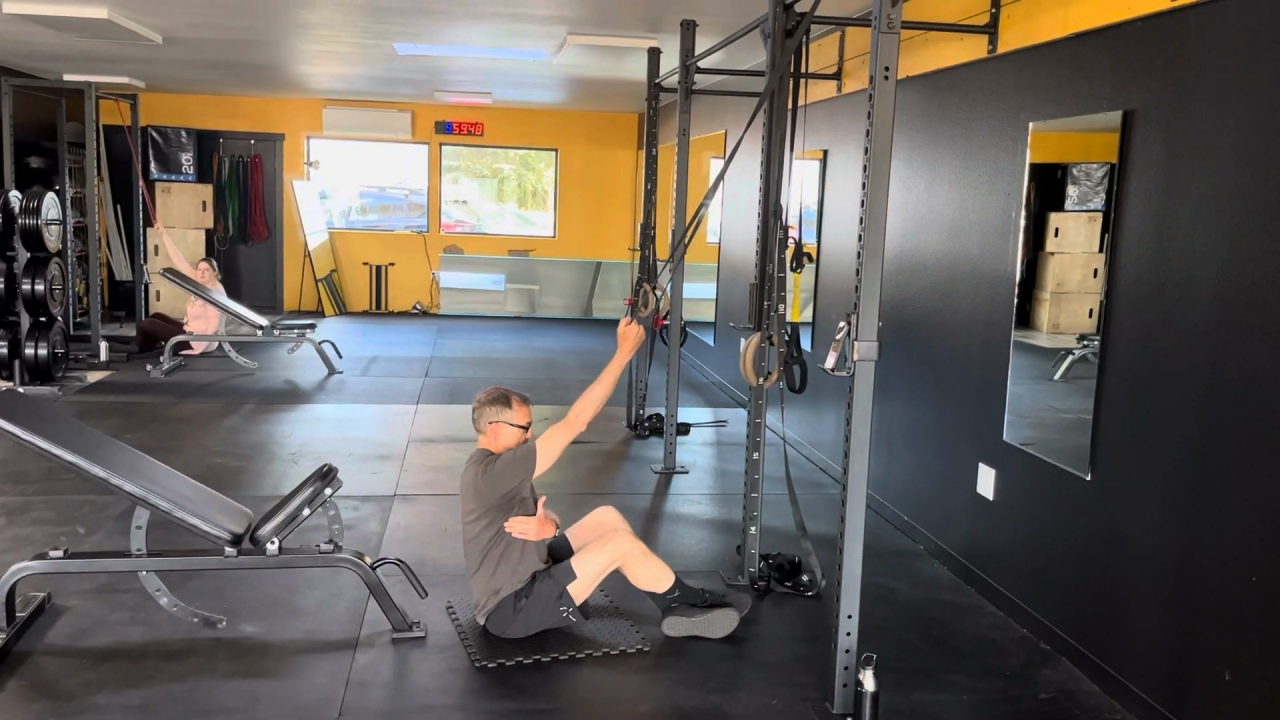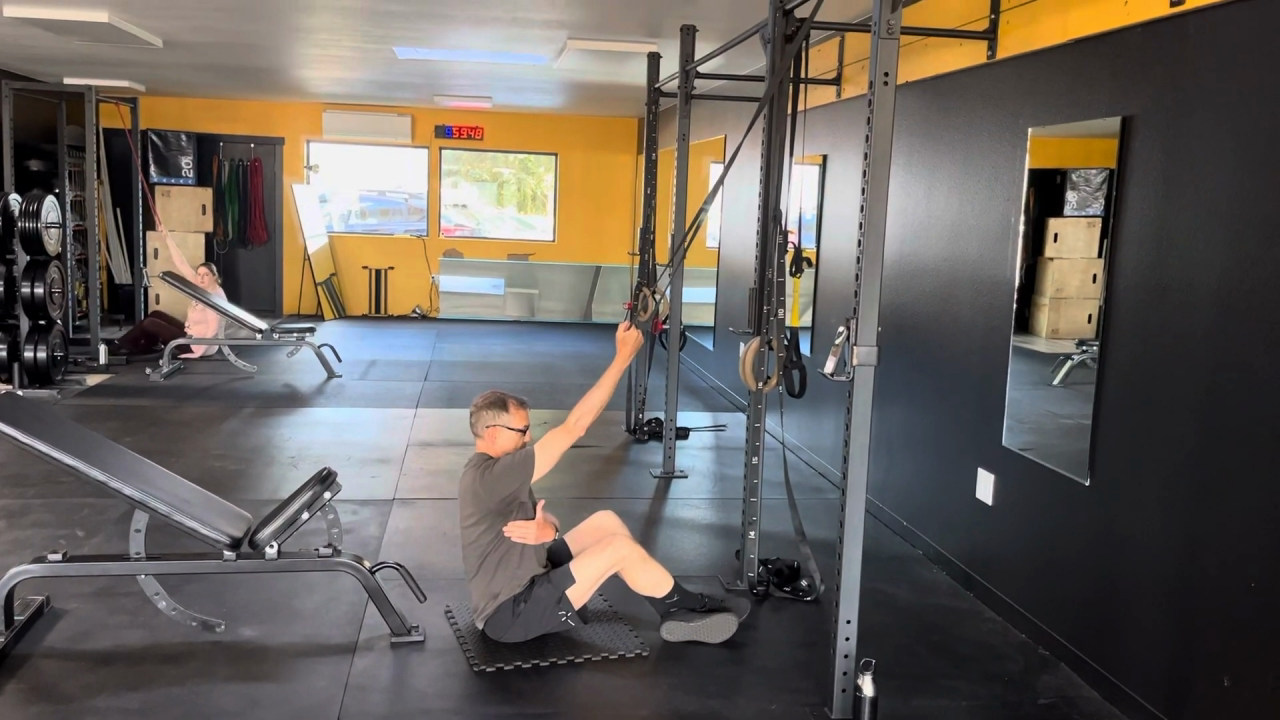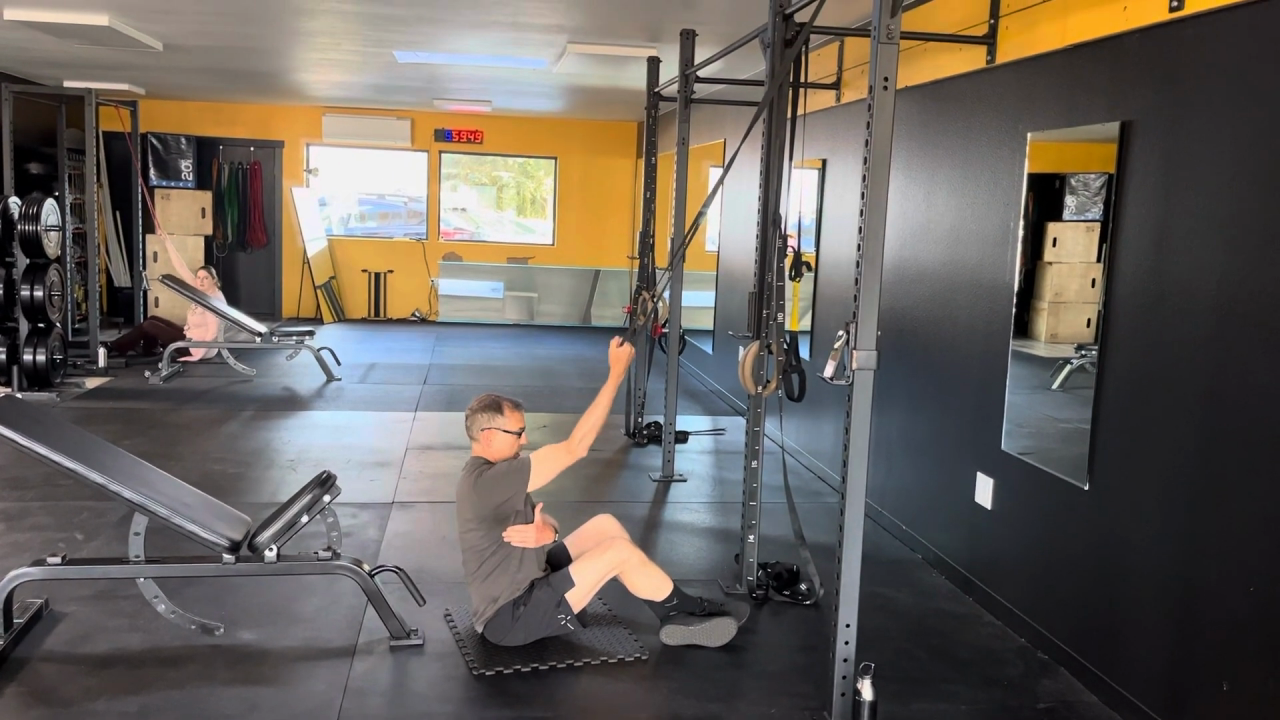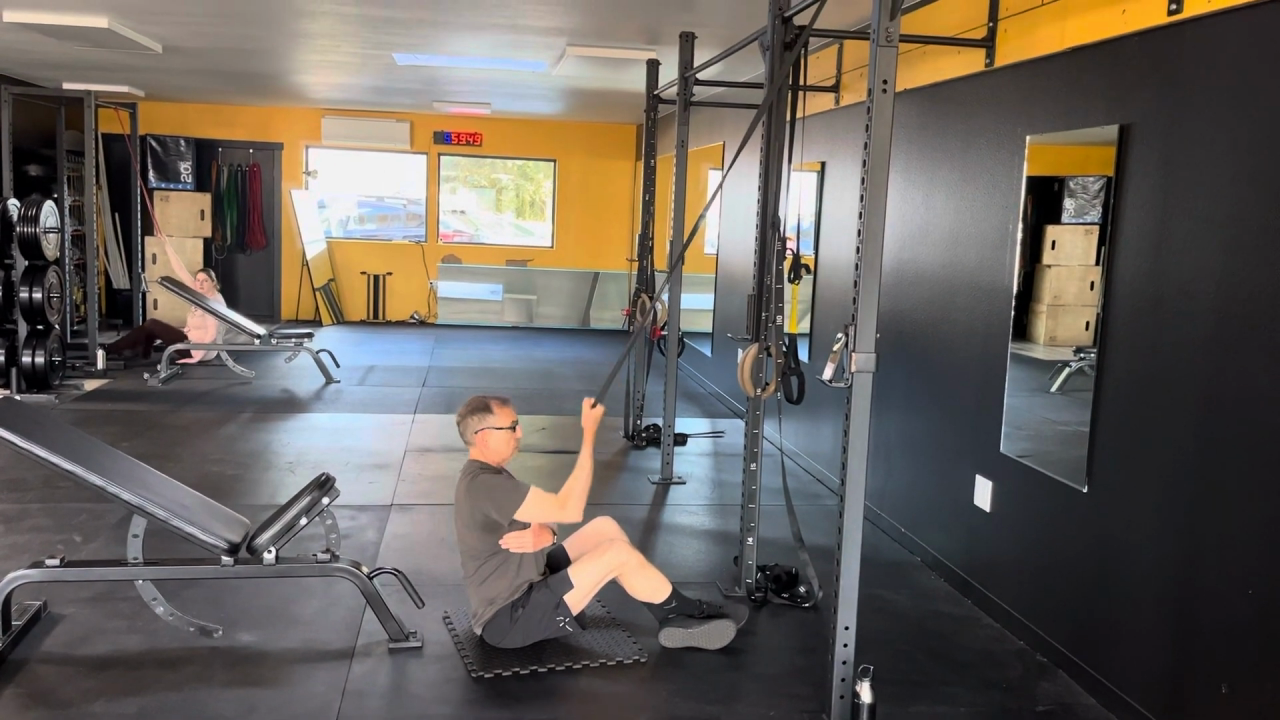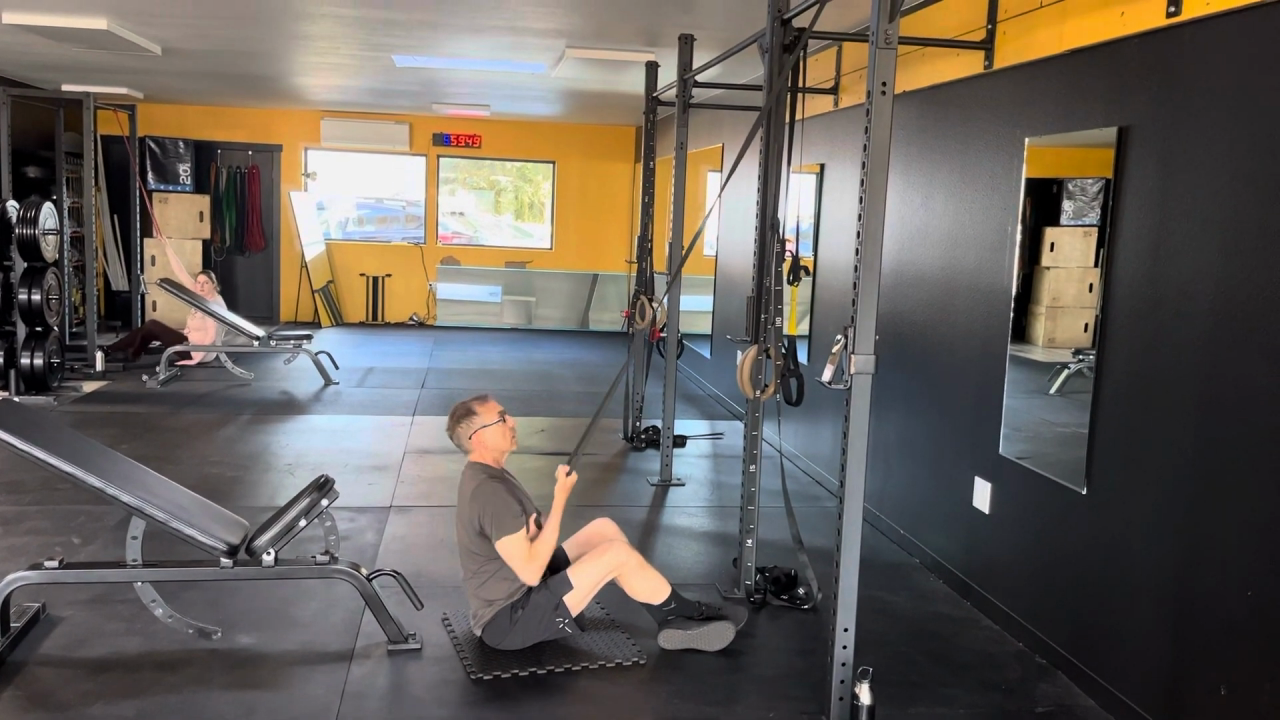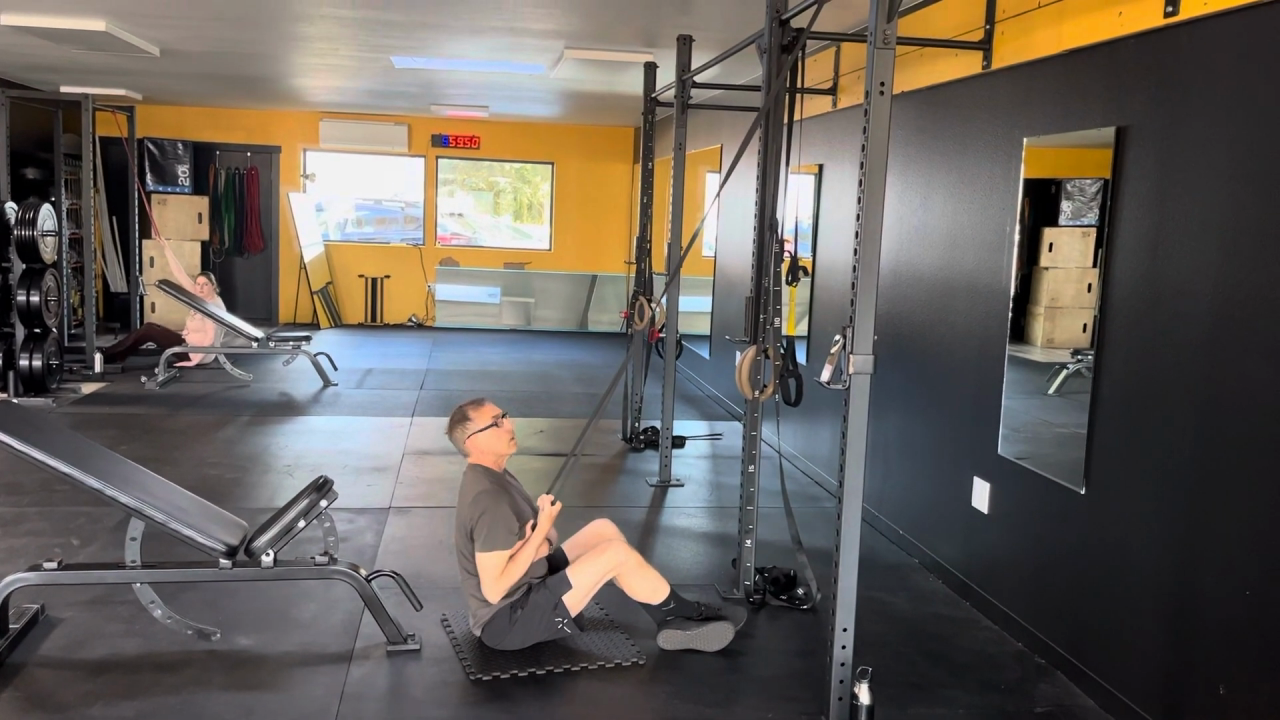
dt=0.3s
person 1, frame 1
left shoulder: (491, 466)
right shoulder: (495, 472)
left elbow: (544, 515)
right elbow: (574, 423)
left wrist: (549, 527)
right wrist: (624, 351)
left hip: (524, 581)
right hip: (512, 609)
left knee: (606, 517)
right knee: (621, 543)
left ankle: (681, 606)
right ankle: (694, 601)
person 1, frame 2
left shoulder: (491, 471)
right shoulder: (493, 476)
left elbow: (541, 517)
right elbow: (573, 428)
left wrist: (549, 531)
right wrist: (623, 357)
left hip: (522, 586)
right hip: (510, 615)
left knee: (605, 522)
right knee: (619, 547)
left ankle: (678, 610)
right ankle: (693, 607)
person 1, frame 3
left shoulder: (488, 475)
right shoulder: (490, 480)
left elbow: (543, 519)
right elbow: (575, 448)
left wrist: (547, 532)
right wrist: (616, 373)
left hip: (523, 585)
right hip: (510, 617)
left knee: (604, 525)
right knee: (619, 549)
left ankle: (680, 614)
right ankle: (694, 610)
person 1, frame 4
left shoulder: (487, 476)
right shoulder: (486, 486)
left elbow: (545, 516)
right elbow: (570, 510)
left wrist: (544, 536)
right wrist: (589, 433)
left hip: (521, 589)
right hip: (508, 619)
left knee: (605, 528)
right knee: (619, 554)
left ankle: (675, 616)
right ankle: (692, 613)
person 1, frame 5
left shoulder: (491, 475)
right shoulder: (488, 492)
right elbow: (532, 572)
left wrist: (538, 539)
right wrist: (560, 499)
left hip: (518, 594)
right hip: (508, 621)
left knee: (604, 529)
right knee: (618, 553)
left ankle: (676, 621)
right ankle: (694, 615)
person 1, frame 6
left shoulder: (494, 476)
right shoulder: (489, 498)
left elbow: (546, 535)
right elbow: (493, 589)
left wrist: (543, 544)
right wrist: (541, 533)
left hip: (524, 591)
right hip: (507, 621)
left knee: (602, 530)
right knee: (617, 553)
left ankle: (674, 620)
right ankle: (693, 614)
